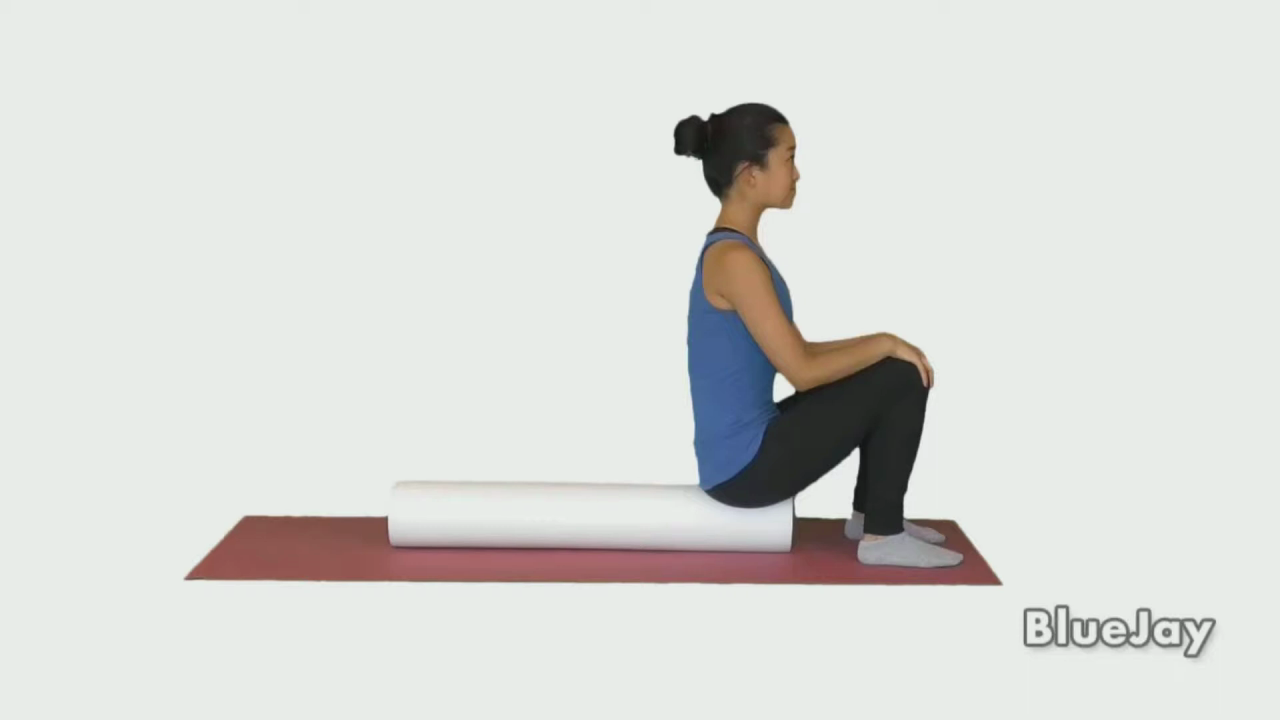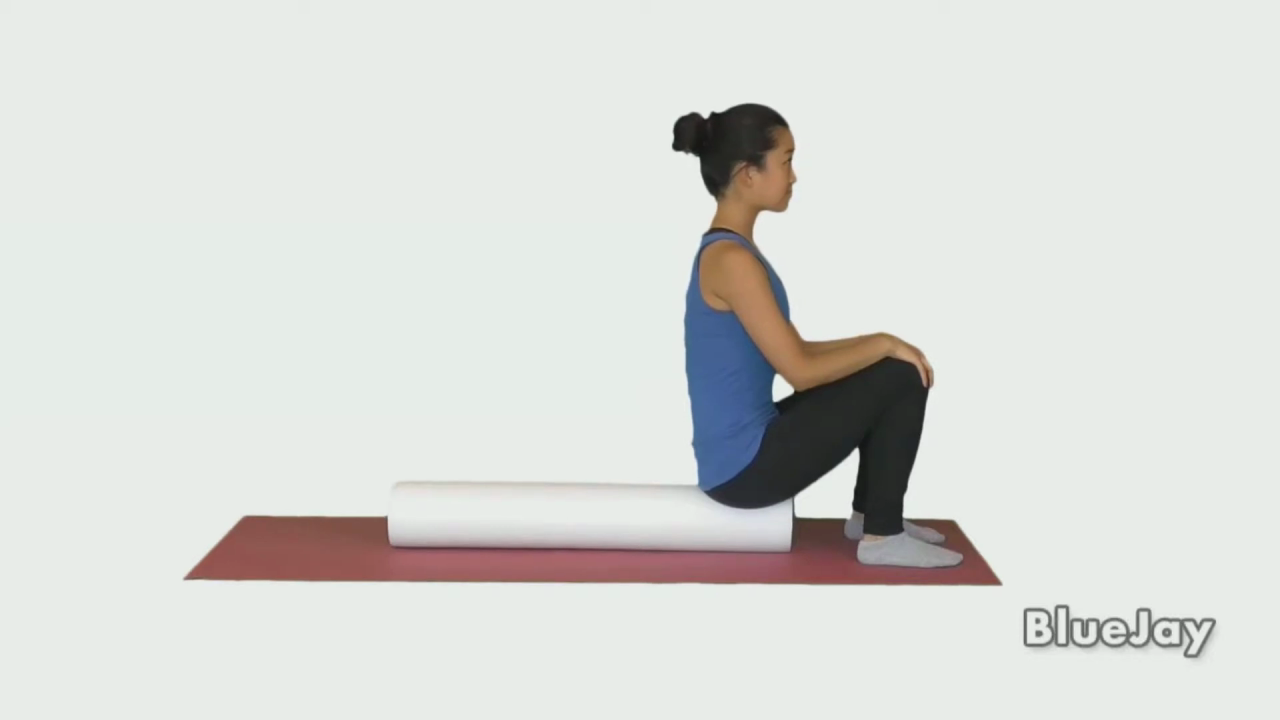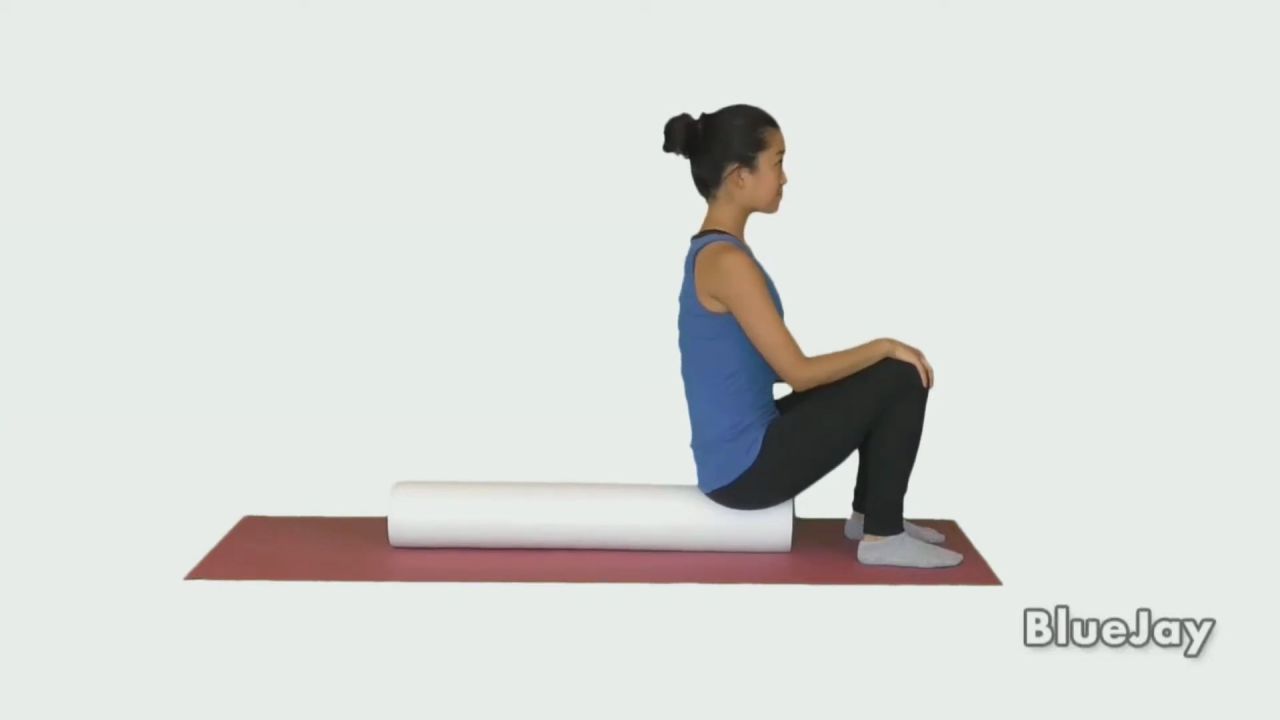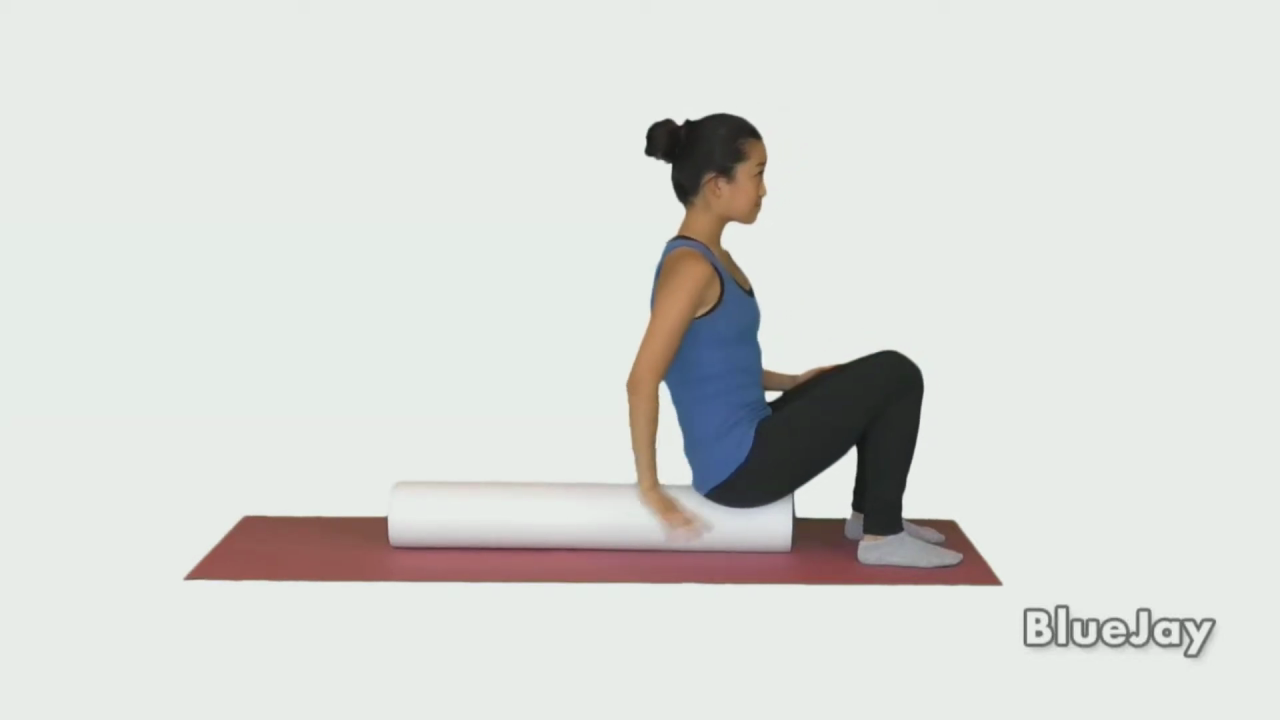
dt=1s
person 1, frame 1
left shoulder: (735, 249)
right shoulder: (735, 259)
left elbow: (797, 352)
right elbow: (802, 370)
left wrist: (879, 345)
right wrist: (884, 343)
left hip: (747, 448)
right hip: (746, 464)
left knee: (886, 373)
right knee: (903, 378)
left ankle: (870, 513)
right ankle: (882, 537)
person 1, frame 2
left shoulder: (730, 249)
right shoulder: (730, 259)
left elbow: (794, 351)
right elbow: (799, 371)
left wrist: (877, 344)
right wrist: (883, 344)
left hip: (745, 448)
right hip: (744, 466)
left knee: (890, 372)
right knee: (903, 380)
left ankle: (869, 514)
right ankle: (882, 538)
person 1, frame 3
left shoulder: (716, 250)
right shoulder: (727, 261)
right elbow: (797, 371)
left wrist: (877, 353)
right wrist: (883, 347)
left hip: (743, 449)
right hip: (746, 467)
left knee: (886, 376)
right knee: (903, 379)
left ankle: (869, 513)
right ankle: (882, 537)
person 1, frame 4
left shoulder: (711, 256)
right shoulder: (690, 267)
right elbow: (642, 381)
left wrist: (792, 382)
right wrist: (650, 487)
left hip: (748, 445)
right hip: (740, 466)
left knee: (884, 377)
right knee: (896, 376)
left ankle: (869, 515)
right ankle: (882, 537)
